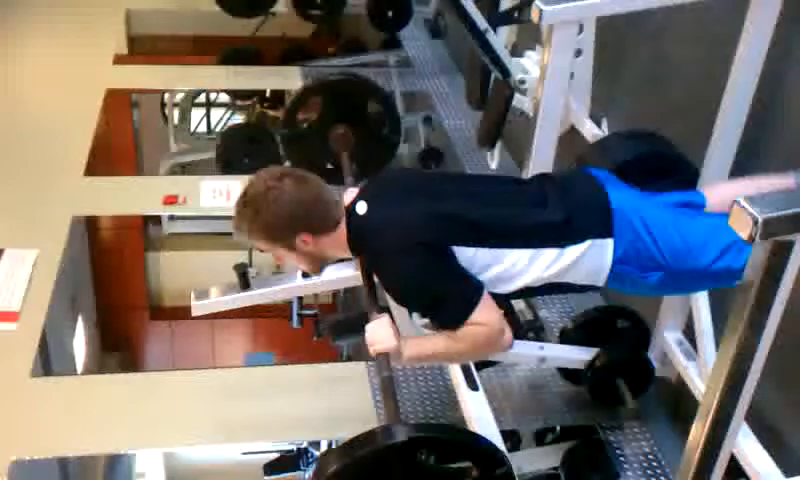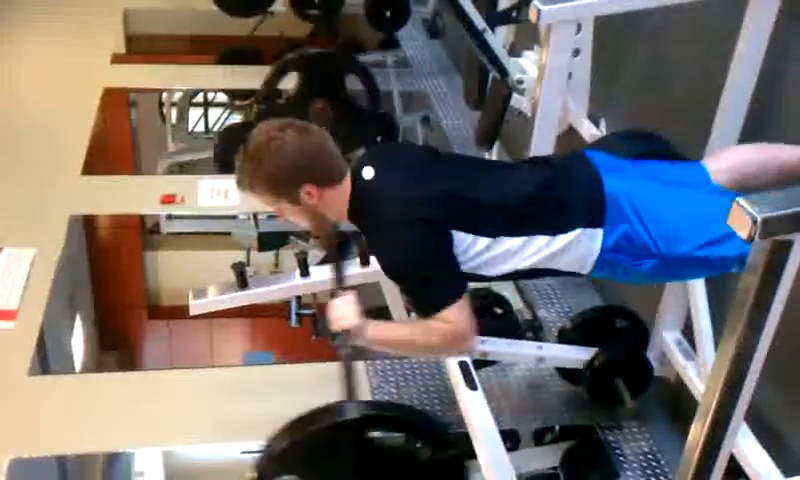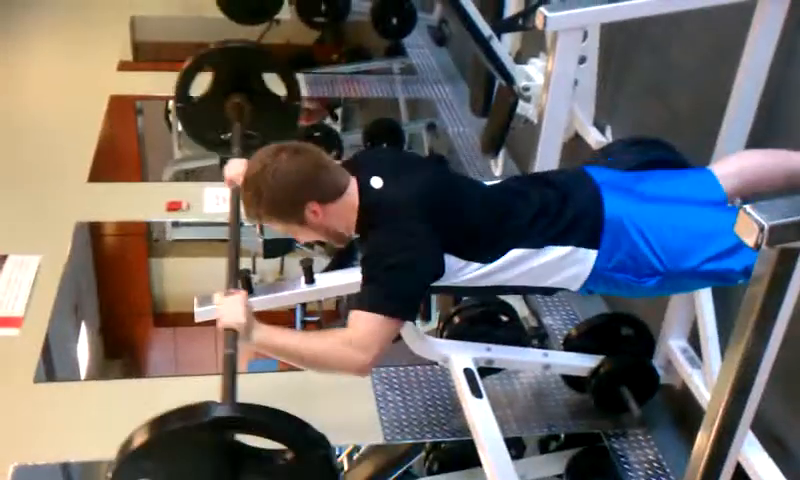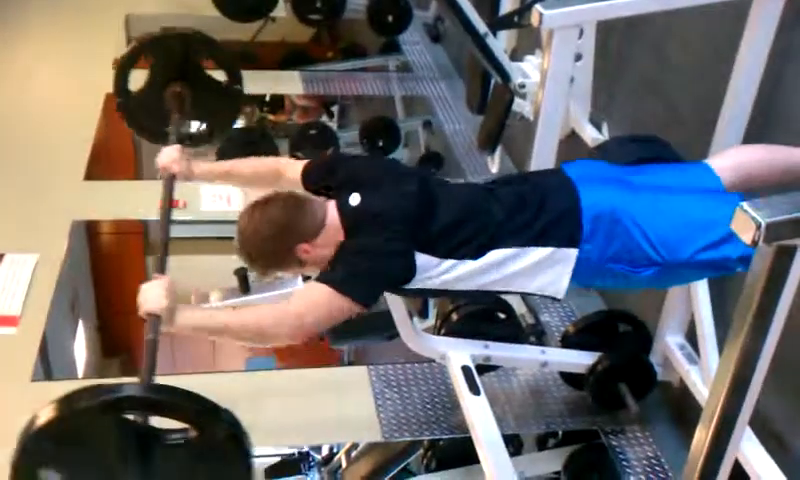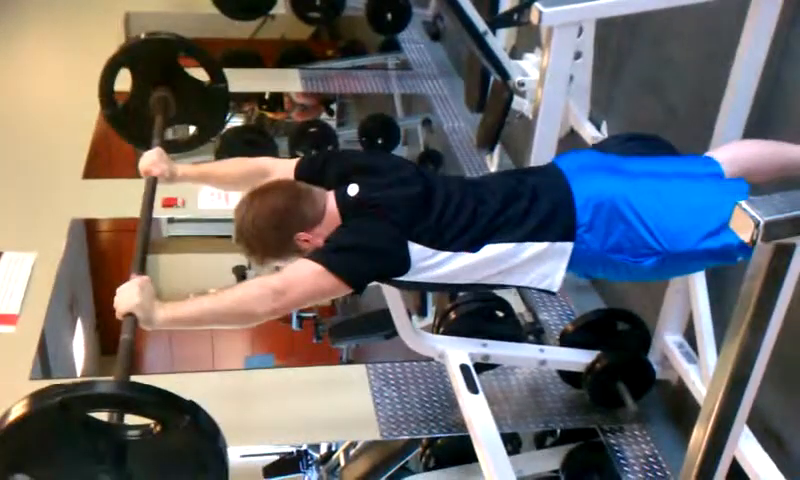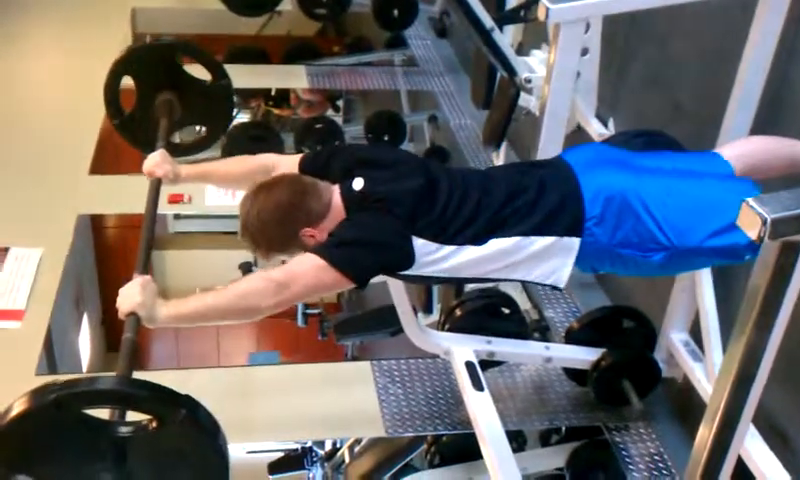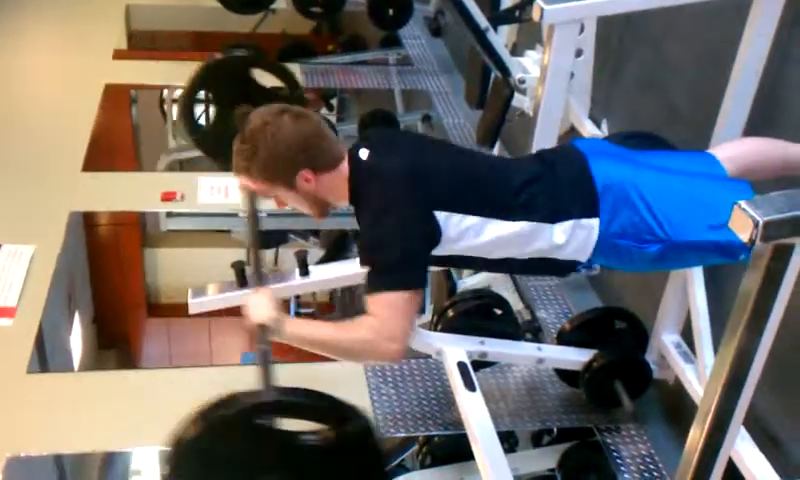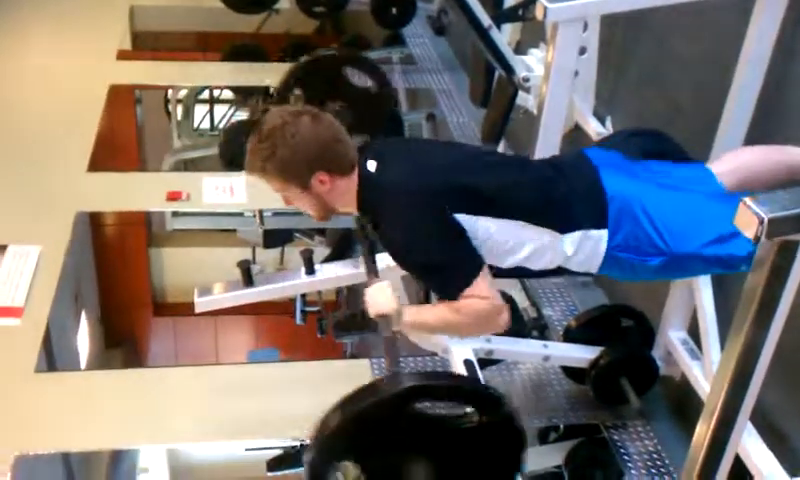
dt=0.4s
person 1, frame 1
left shoulder: (403, 260)
right shoulder: (377, 190)
left elbow: (494, 334)
left wrist: (403, 349)
right wrist: (327, 196)
left hip: (609, 244)
right hip: (581, 196)
right knee: (704, 208)
person 1, frame 2
left shoulder: (400, 234)
right shoulder: (377, 161)
left elbow: (458, 334)
left wrist: (365, 330)
left hip: (605, 230)
right hip: (581, 178)
left knee: (752, 240)
right knee: (715, 176)
person 1, frame 3
left shoulder: (397, 243)
right shoulder: (371, 166)
left elbow: (359, 352)
right elbow: (322, 175)
left wrist: (253, 331)
right wrist: (257, 175)
left hip: (602, 244)
right hip: (583, 193)
right knee: (721, 184)
person 1, frame 4
left shoulder: (376, 245)
right shoulder: (351, 175)
left elbow: (292, 321)
right elbow: (280, 170)
left wrist: (177, 314)
right wrist: (195, 168)
left hip: (587, 237)
right hip: (569, 190)
right knee: (717, 178)
person 1, frame 5
left shoulder: (371, 236)
right shoulder: (348, 170)
left elbow: (276, 297)
right elbow: (267, 169)
left wrist: (157, 310)
right wrist: (179, 169)
left hip: (584, 228)
right hip: (568, 179)
right knee: (717, 171)
person 1, frame 6
left shoulder: (375, 230)
right shoulder: (353, 165)
left elbow: (276, 290)
right elbow: (270, 165)
left wrist: (159, 310)
right wrist: (182, 170)
left hip: (594, 224)
right hip: (577, 174)
right knee: (724, 166)
person 1, frame 7
left shoulder: (390, 218)
right shoulder: (366, 148)
left elbow: (384, 340)
left wrist: (280, 323)
right wrist: (262, 170)
left hip: (599, 217)
right hip: (581, 168)
right knee: (719, 168)
person 1, frame 8
left shoulder: (410, 222)
right shoulder: (376, 156)
left elbow: (491, 313)
left wrist: (402, 313)
left hip: (606, 225)
right hip: (587, 176)
left knee: (755, 233)
right knee: (714, 181)
